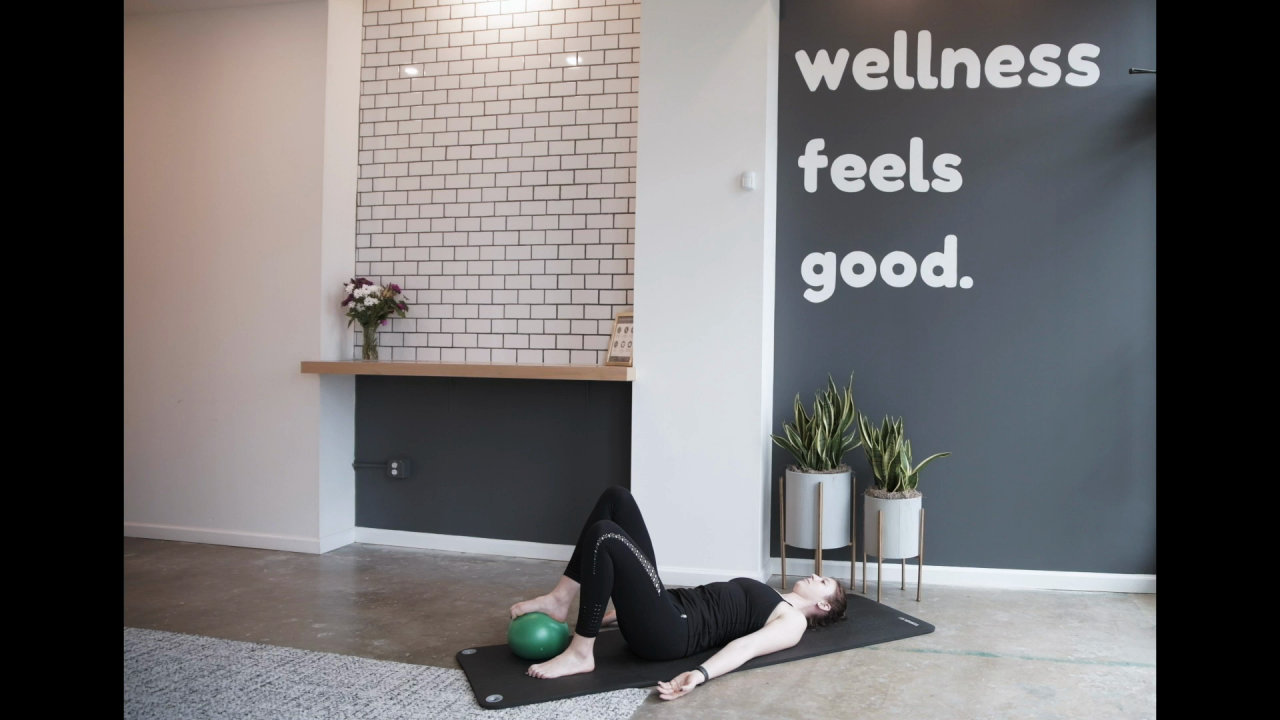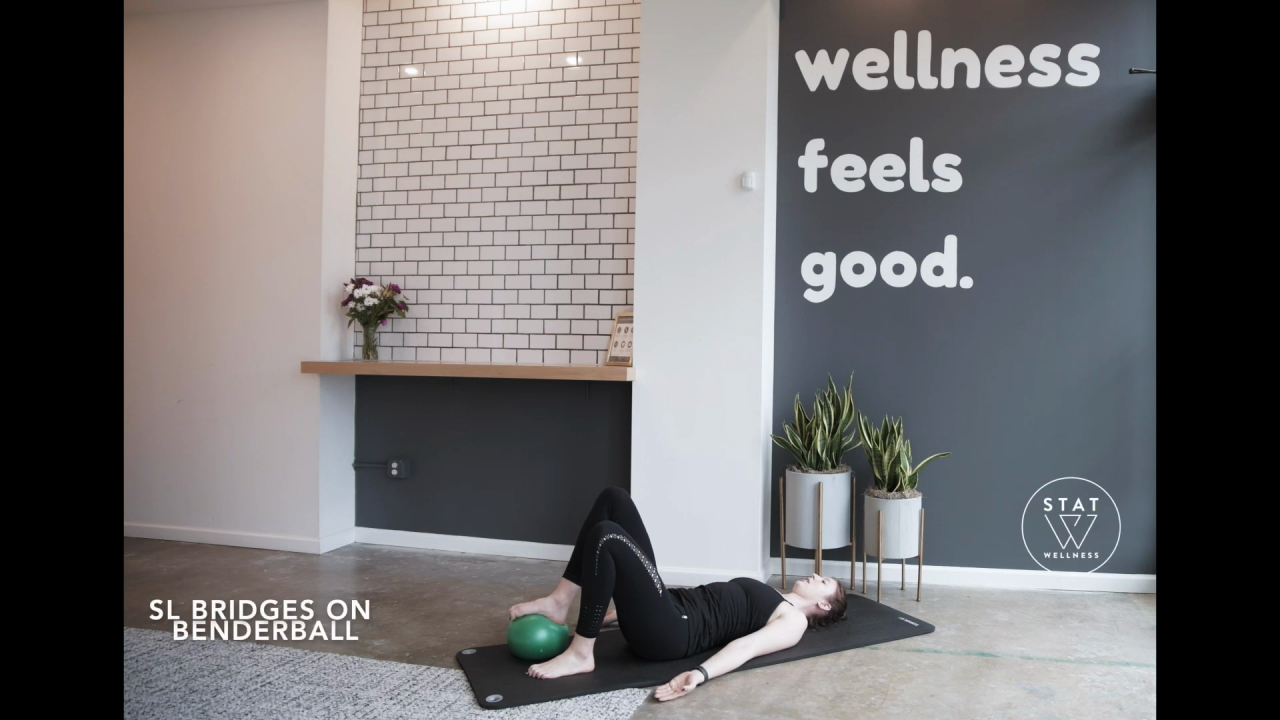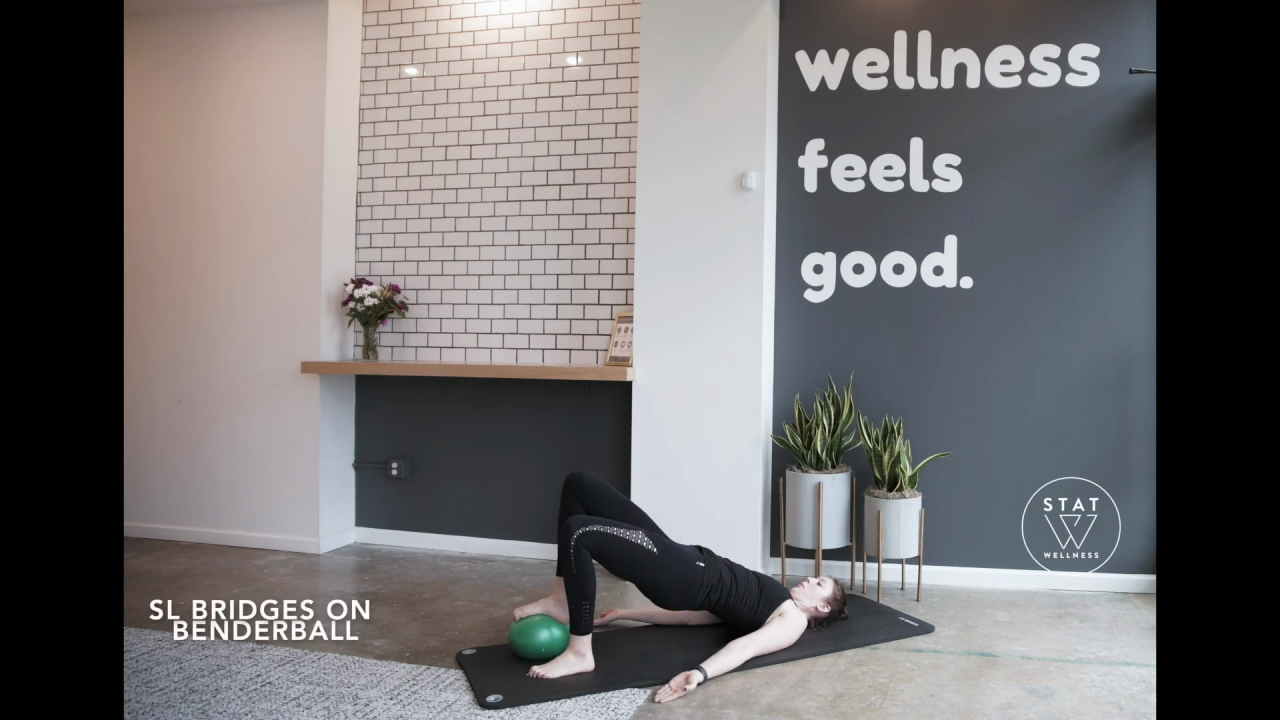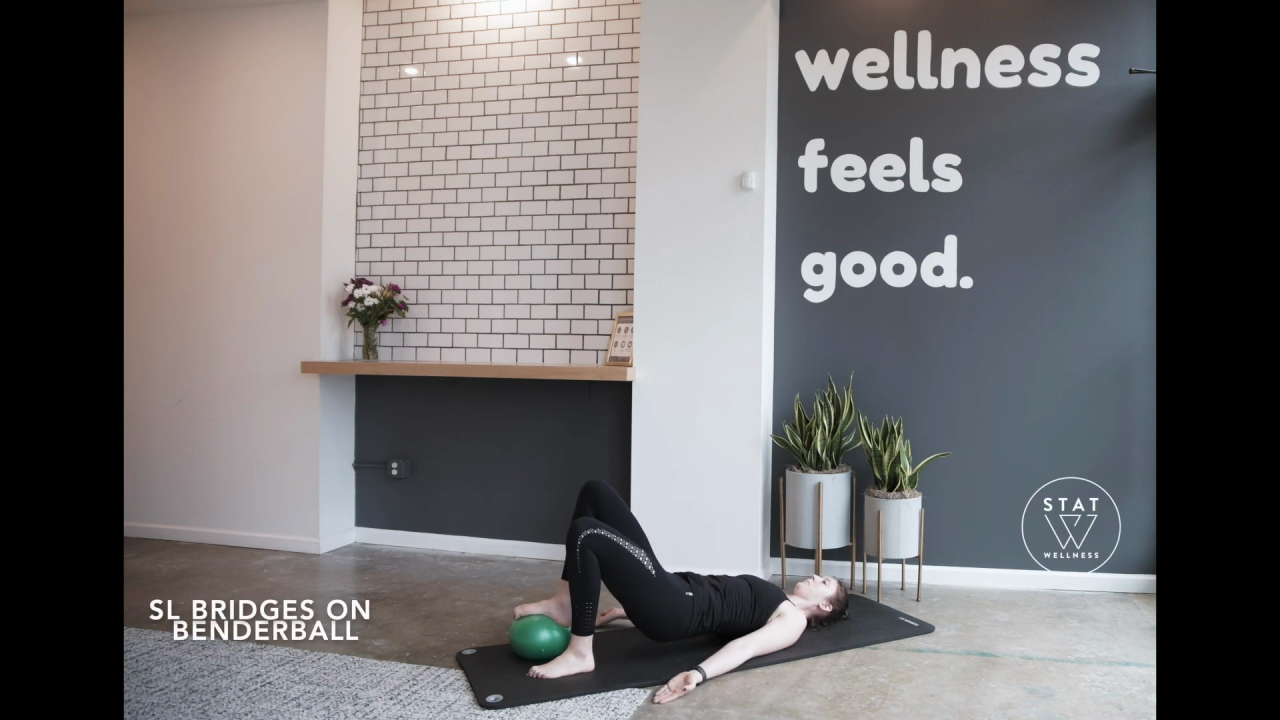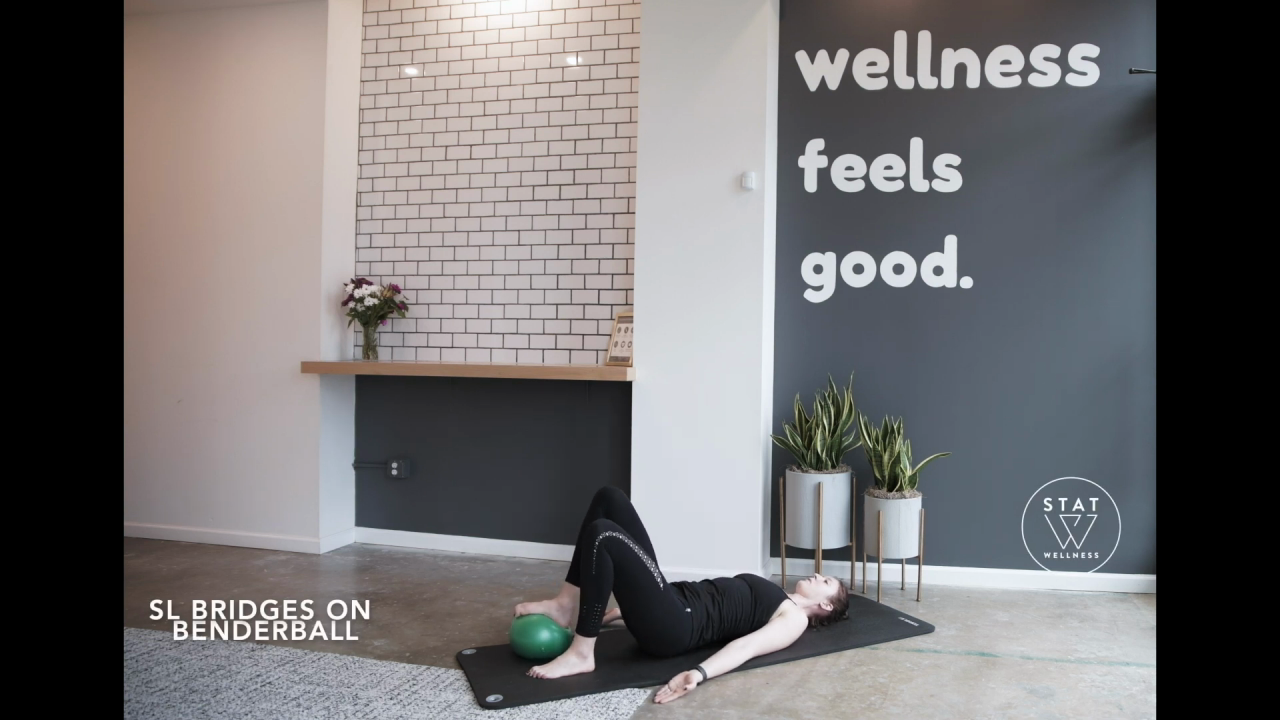
dt=1s
person 1, frame 1
left shoulder: (793, 621)
right shoulder: (768, 601)
left elbow: (746, 647)
left wrist: (698, 675)
right wrist: (619, 610)
left hip: (667, 632)
right hip: (666, 612)
left knee: (603, 535)
right knee: (616, 498)
left ankle: (579, 655)
right ankle: (558, 600)
person 1, frame 2
left shoulder: (793, 621)
right shoulder: (768, 603)
left elbow: (746, 647)
left wrist: (699, 675)
right wrist: (620, 610)
left hip: (667, 632)
right hip: (667, 611)
left knee: (605, 536)
right knee: (614, 499)
left ankle: (580, 655)
right ankle: (558, 602)
person 1, frame 3
left shoulder: (793, 620)
right shoulder: (770, 603)
left elbow: (746, 647)
left wrist: (699, 674)
right wrist: (621, 614)
left hip: (682, 575)
right hip: (678, 567)
left knee: (577, 532)
right knee: (578, 485)
left ankle: (579, 654)
right ankle: (561, 602)
person 1, frame 4
left shoulder: (793, 621)
right shoulder: (772, 604)
left elbow: (746, 647)
left wrist: (697, 674)
right wrist: (622, 610)
left hip: (673, 610)
right hip: (673, 593)
left knee: (585, 533)
right knee: (596, 493)
left ankle: (579, 655)
right ankle: (564, 604)
person 1, frame 5
left shoulder: (794, 619)
right shoulder: (773, 603)
left elbow: (746, 647)
left wrist: (697, 674)
right wrist: (622, 610)
left hip: (672, 625)
right hip: (672, 605)
left knee: (600, 535)
right knee: (609, 499)
left ankle: (580, 655)
right ankle: (566, 606)
